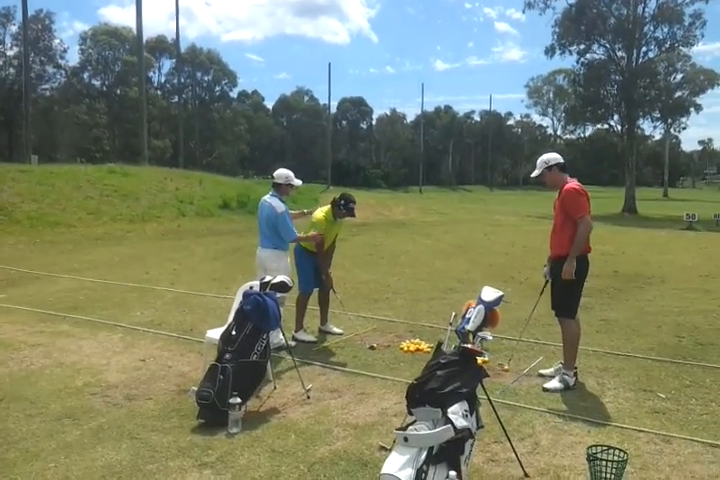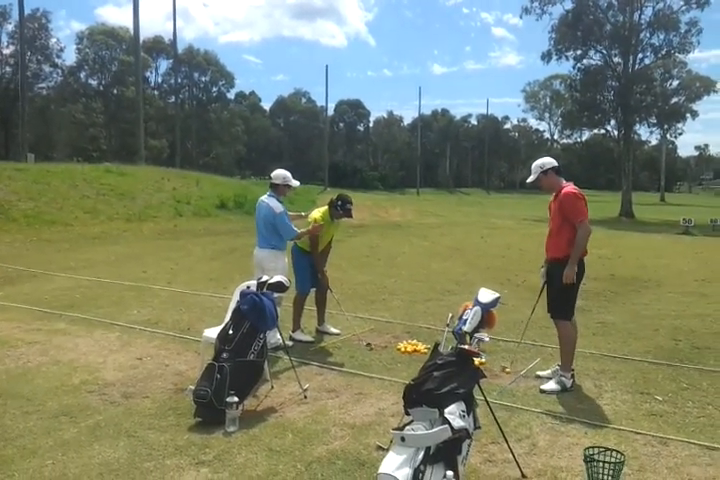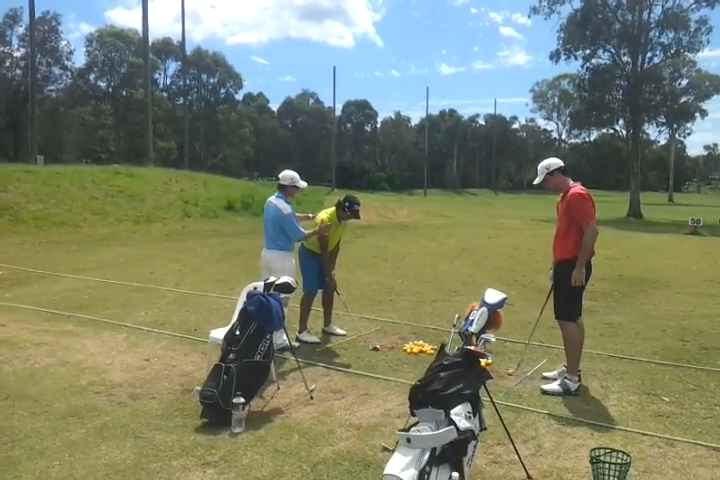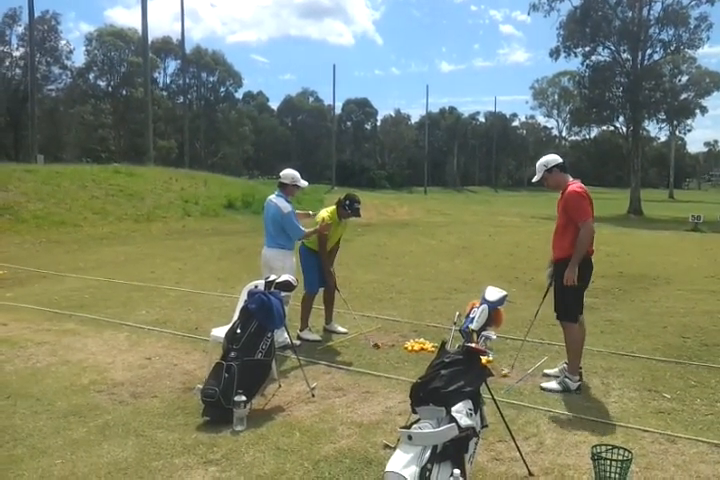
dt=0.3s
person 1, frame 1
left shoulder: (572, 190)
right shoulder: (563, 193)
left elbow: (586, 225)
left wrist: (571, 261)
right wrist: (550, 262)
left hip: (571, 264)
right hip: (562, 262)
left knee: (567, 316)
right knee: (566, 316)
left ankle: (569, 374)
right ankle: (567, 365)
person 1, frame 2
left shoulder: (570, 195)
right shoulder: (557, 197)
left elbow: (585, 229)
left wrist: (572, 264)
right wrist: (547, 264)
left hip: (567, 266)
right hip: (558, 264)
left knee: (563, 318)
right knee: (564, 318)
left ankle: (566, 376)
right ankle: (564, 367)
person 1, frame 3
left shoulder: (577, 195)
right shoulder: (564, 198)
left elbow: (592, 231)
left wrist: (579, 267)
right wrist: (555, 266)
left hip: (574, 267)
right hip: (566, 265)
left knee: (567, 320)
right knee: (574, 319)
left ankle: (571, 379)
right ankle: (571, 369)
person 1, frame 4
left shoulder: (575, 193)
right shoulder: (566, 194)
left elbow: (587, 230)
left wrist: (572, 266)
right wrist: (554, 264)
left hip: (573, 266)
right hip: (566, 263)
left knee: (568, 320)
right knee: (574, 317)
left ankle: (572, 378)
right ankle: (572, 366)
person 2, frame 1
left shoulder: (265, 201)
right shoulder: (279, 207)
right elbow: (291, 237)
left wrist: (306, 212)
right wrist: (310, 237)
left hip: (262, 252)
right hip: (276, 256)
right ankle: (275, 340)
person 2, frame 2
left shoulder: (262, 201)
right shoulder: (276, 207)
right elbow: (292, 235)
left wrist: (303, 215)
right wrist: (310, 231)
left hip: (260, 252)
right hip: (274, 256)
right knee: (274, 298)
right ankle: (271, 339)
person 2, frame 3
left shoulder: (270, 202)
right shoulder: (284, 208)
right elbow: (299, 236)
left wrist: (311, 217)
right wrist: (317, 231)
left hip: (267, 253)
right hip: (281, 257)
right knee: (281, 299)
right ankle: (278, 340)
person 2, frame 4
left shoulder: (270, 200)
right shoulder: (285, 207)
right elbow: (299, 235)
left wrist: (311, 214)
right wrist: (318, 230)
left hip: (268, 252)
right hip: (282, 256)
right knee: (281, 297)
right ankle: (279, 338)
person 3, frame 1
left shoulder: (339, 218)
right shoulder: (320, 218)
left elbow: (332, 243)
right elbow: (319, 248)
left wrist: (328, 268)
right wrist: (326, 274)
left hip: (318, 253)
right hip: (305, 252)
left knee: (325, 287)
right knee: (306, 290)
left ankle: (324, 324)
right ankle: (298, 330)
person 3, frame 2
left shoulder: (335, 219)
right shoulder: (317, 218)
left elbow: (328, 243)
right elbow: (314, 248)
left wrist: (323, 267)
right wrist: (321, 272)
left hip: (315, 253)
right hip: (302, 252)
left knee: (322, 287)
right knee: (303, 290)
left ankle: (321, 324)
right ankle: (295, 330)
person 3, frame 3
left shoulder: (343, 220)
right shoulder: (325, 219)
left elbow: (336, 245)
right elbow: (324, 249)
left wrist: (332, 270)
right wrist: (329, 275)
left hip: (322, 254)
right hip: (309, 253)
left knee: (329, 288)
right knee: (311, 291)
left ankle: (327, 325)
right ankle: (302, 331)
person 3, frame 4
left shoulder: (344, 218)
right shoulder: (325, 218)
left elbow: (336, 243)
right elbow: (322, 247)
left wrist: (330, 267)
right wrist: (327, 271)
left hip: (322, 253)
right hip: (310, 251)
left knee: (330, 286)
right knee: (312, 290)
left ankle: (329, 323)
right ankle: (303, 329)
